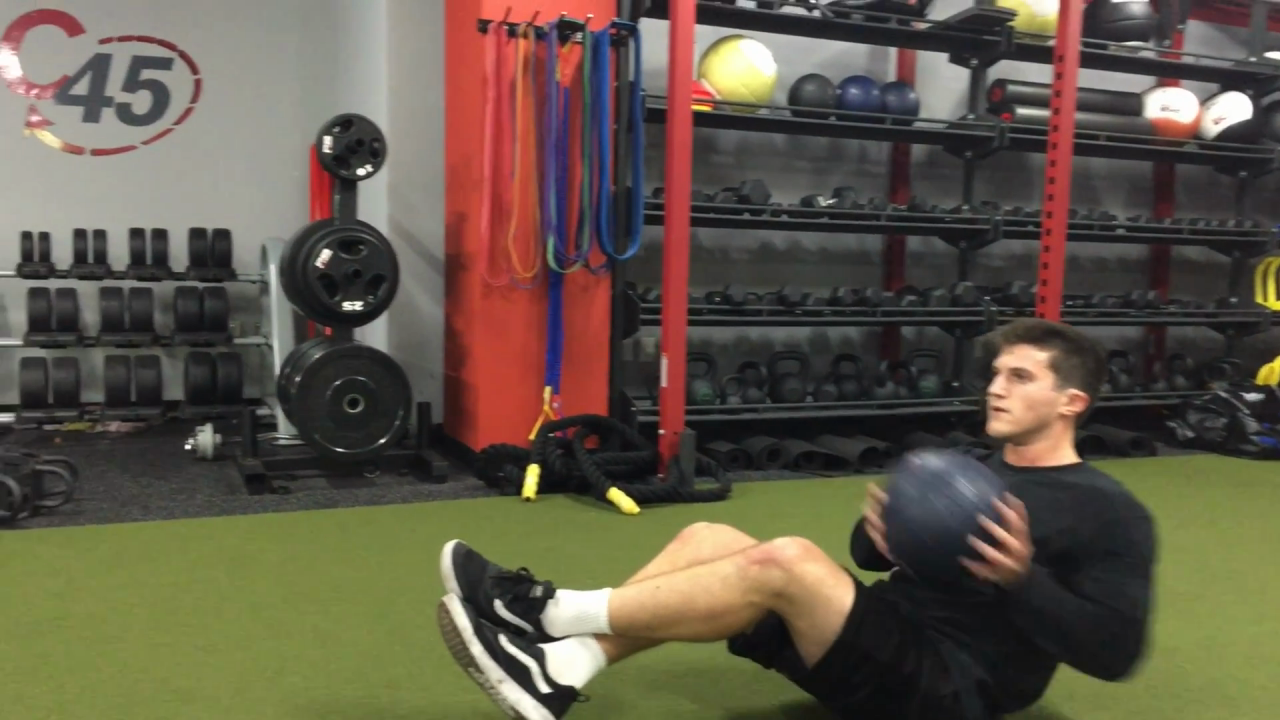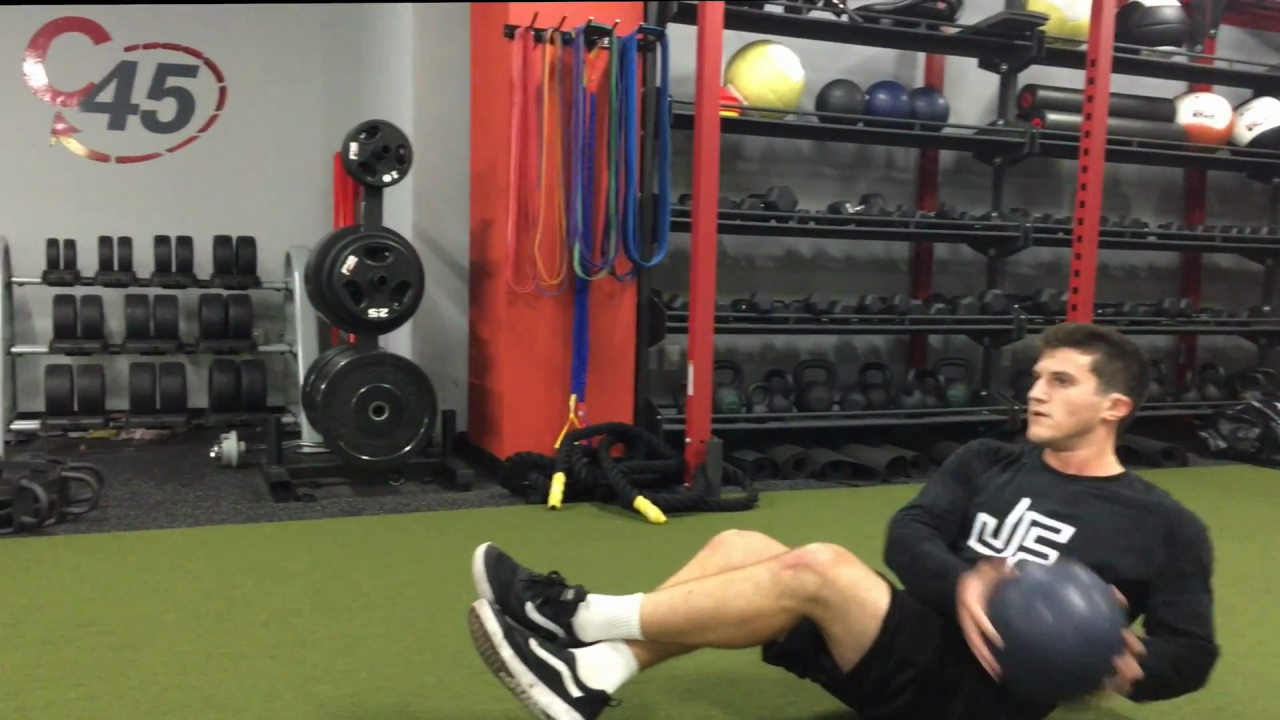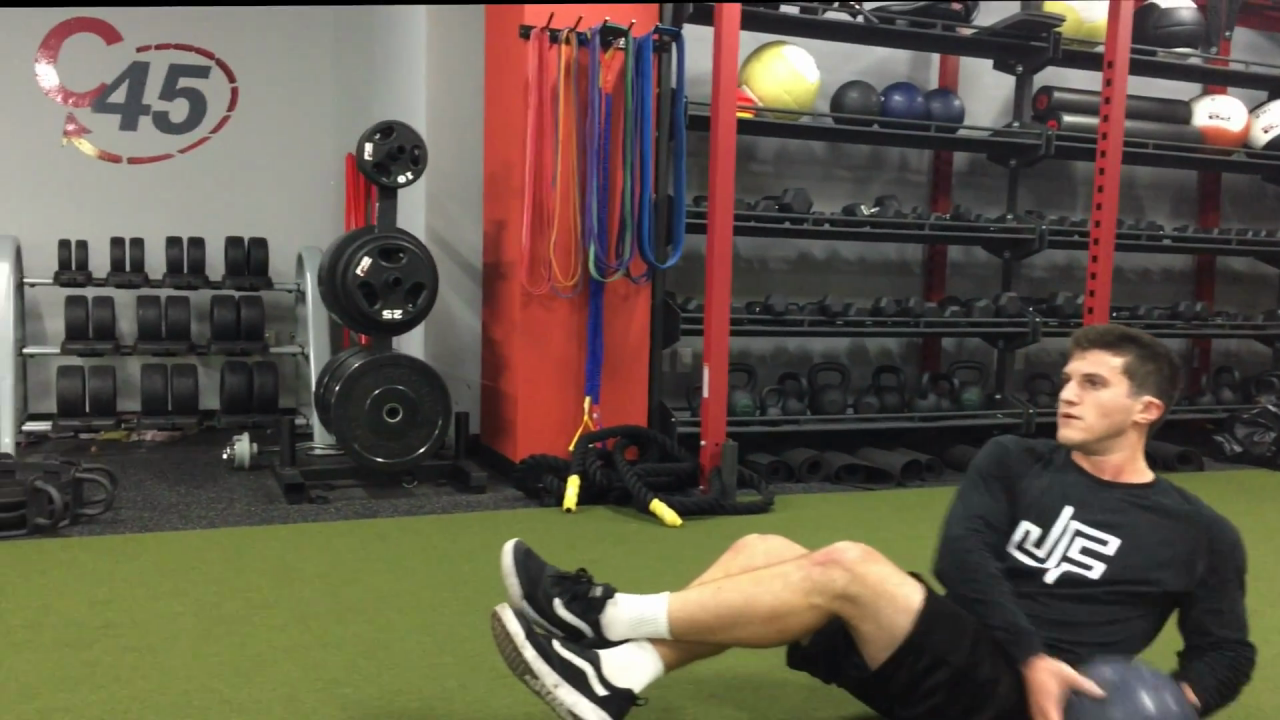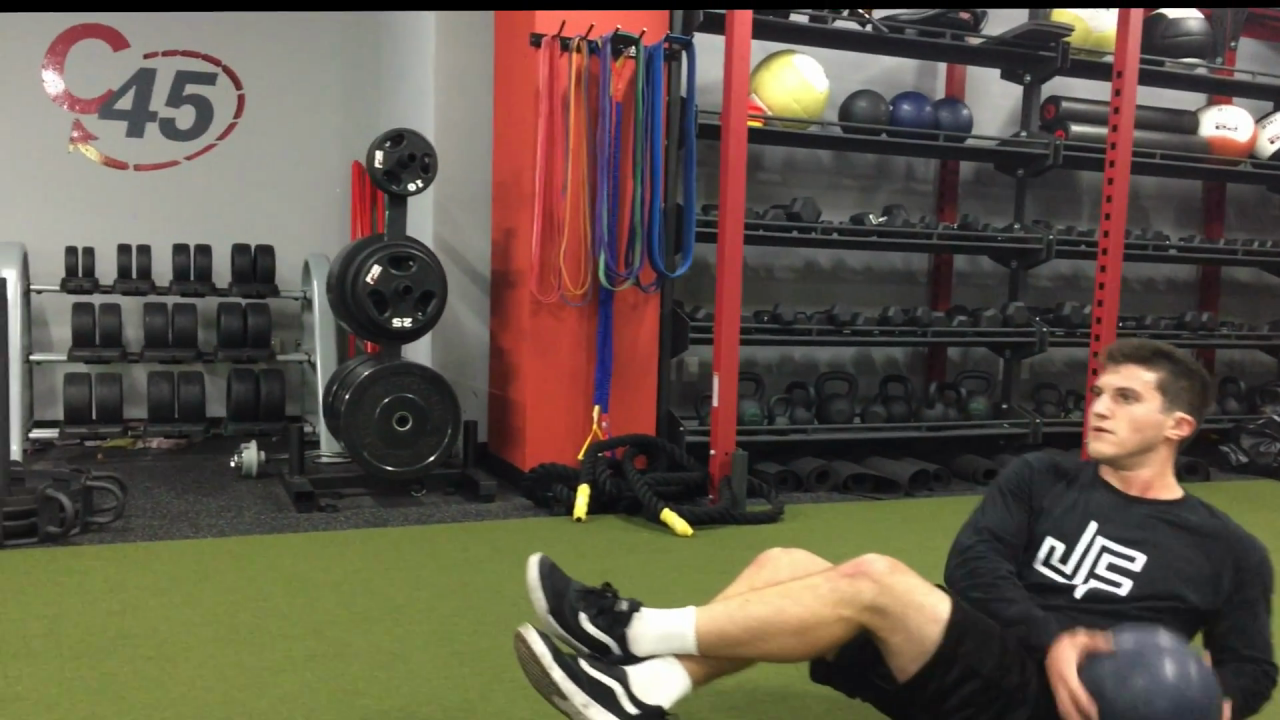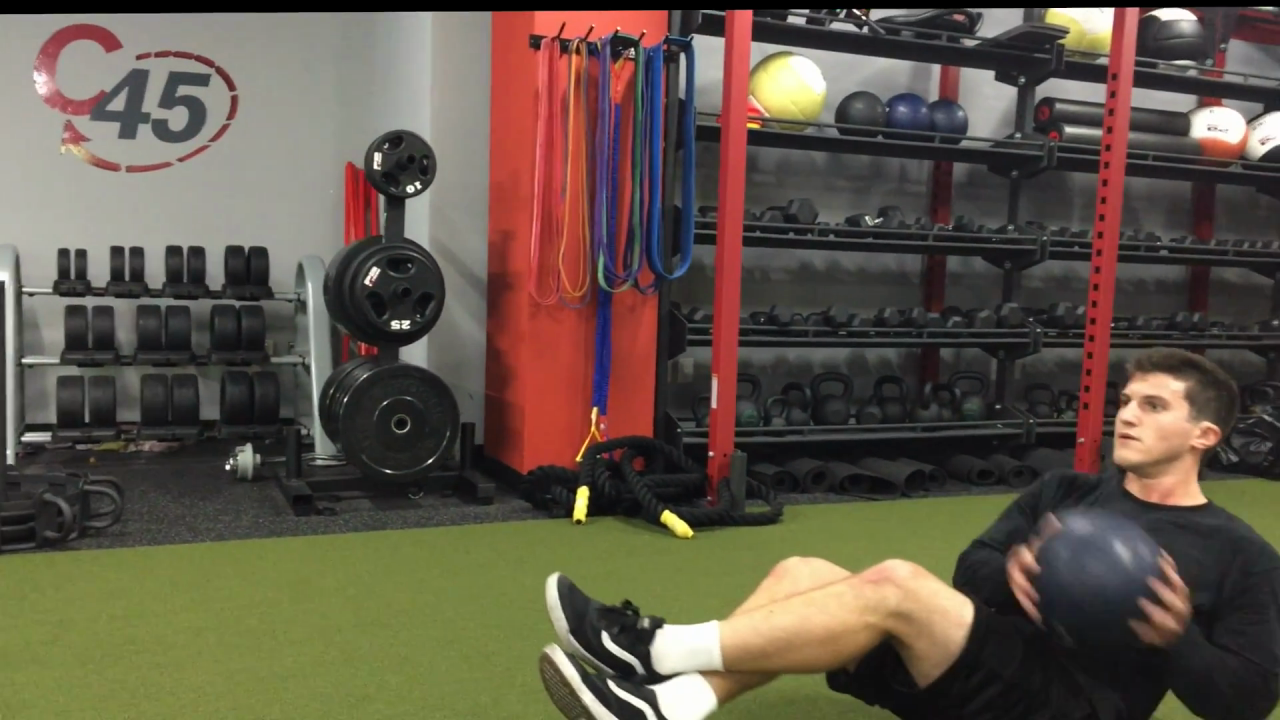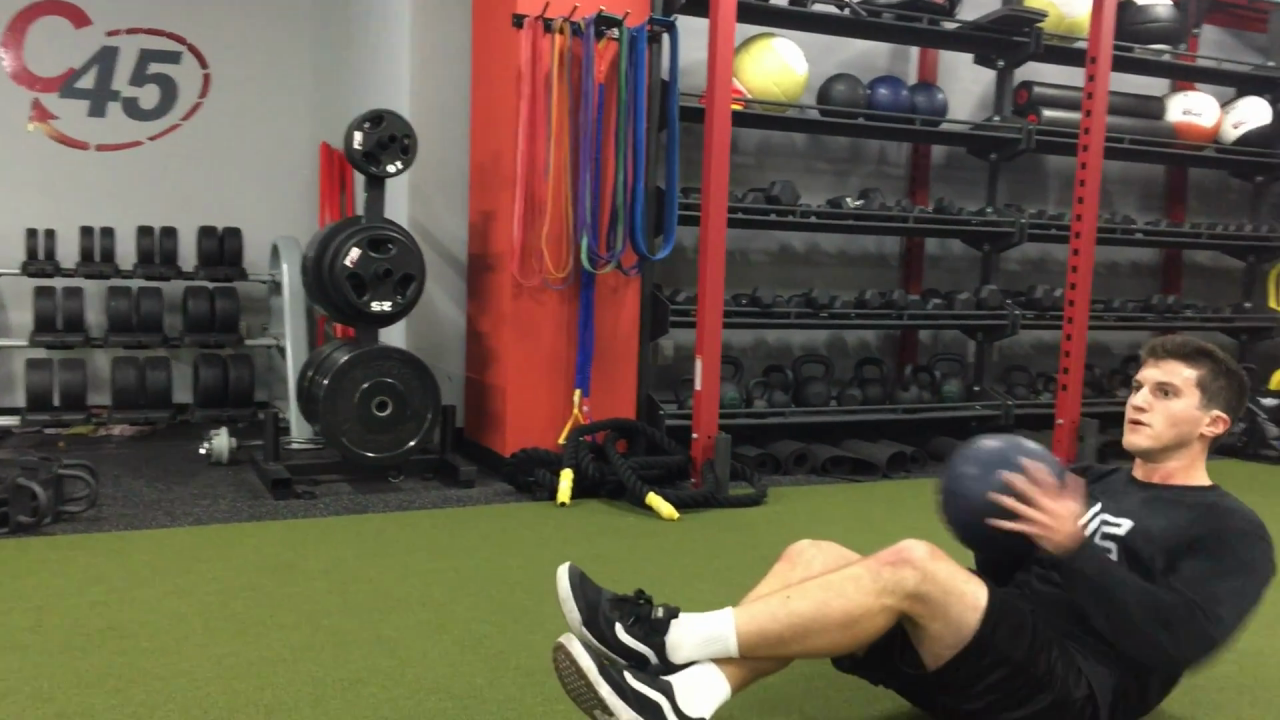
dt=0.2s
person 1, frame 1
left shoulder: (1110, 514)
left elbow: (1115, 647)
right elbow: (871, 549)
left wrist: (1022, 579)
right wrist: (879, 524)
right hip: (889, 638)
left knee: (788, 560)
right knee: (708, 539)
left ankle: (558, 612)
person 1, frame 2
left shoulder: (1163, 527)
right shoulder: (988, 463)
left elbow: (1192, 650)
right elbow: (905, 537)
right wrist: (961, 582)
right hip: (927, 647)
left knee: (819, 567)
right knee: (738, 547)
left ankle: (589, 617)
person 1, frame 3
left shoulder: (1199, 535)
right shoulder: (1015, 461)
left elbow: (1228, 653)
right elbow: (961, 554)
right wrist: (1031, 650)
right hip: (947, 654)
left knee: (848, 566)
right knee: (762, 551)
left ankle: (613, 616)
person 1, frame 4
right shoulder: (1043, 477)
right elbow: (971, 560)
right wrist: (1049, 636)
left knee: (874, 579)
right knee: (787, 565)
left ankle: (640, 631)
person 1, frame 5
right shoulder: (1069, 492)
right elbow: (974, 576)
left wrist: (1177, 640)
right wrist: (1010, 574)
left knee: (899, 584)
right knee: (803, 574)
left ankle: (662, 648)
person 1, frame 6
right shoulder: (1091, 482)
left elbow: (1173, 641)
left wrist: (1073, 547)
right wrist: (1000, 537)
right hip: (997, 658)
left knee: (912, 565)
right knee: (812, 556)
left ankle: (676, 637)
